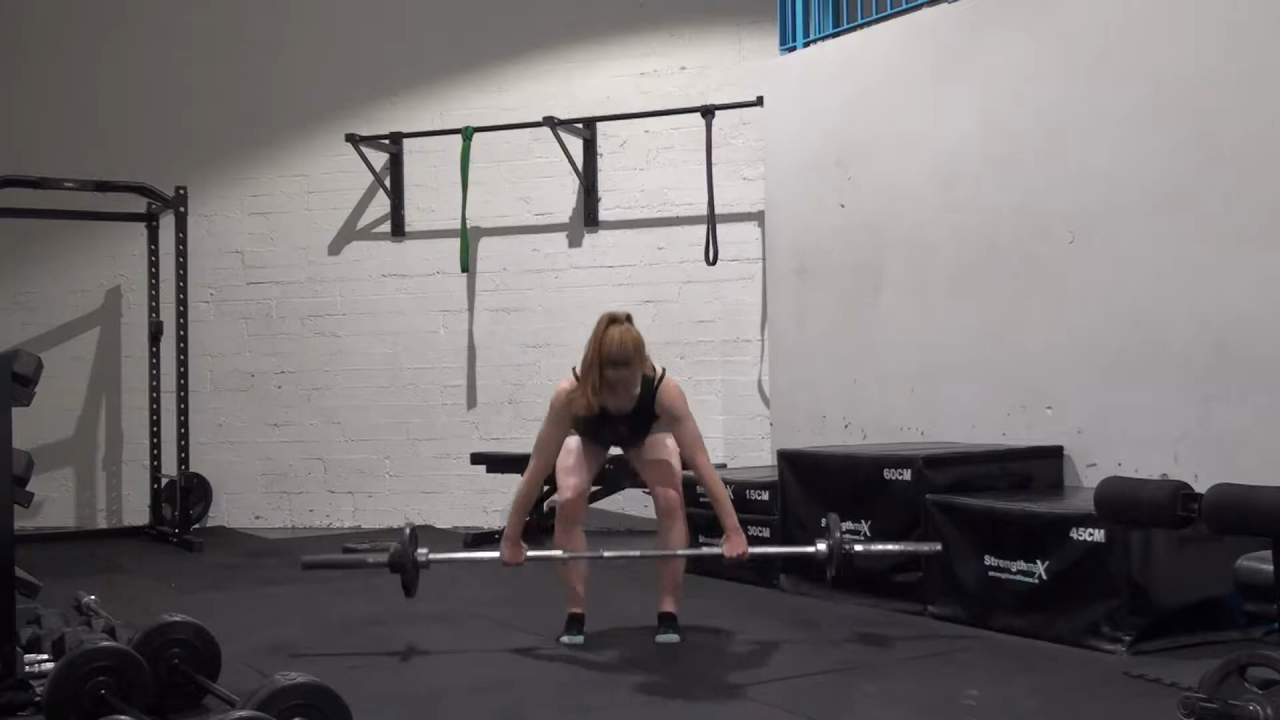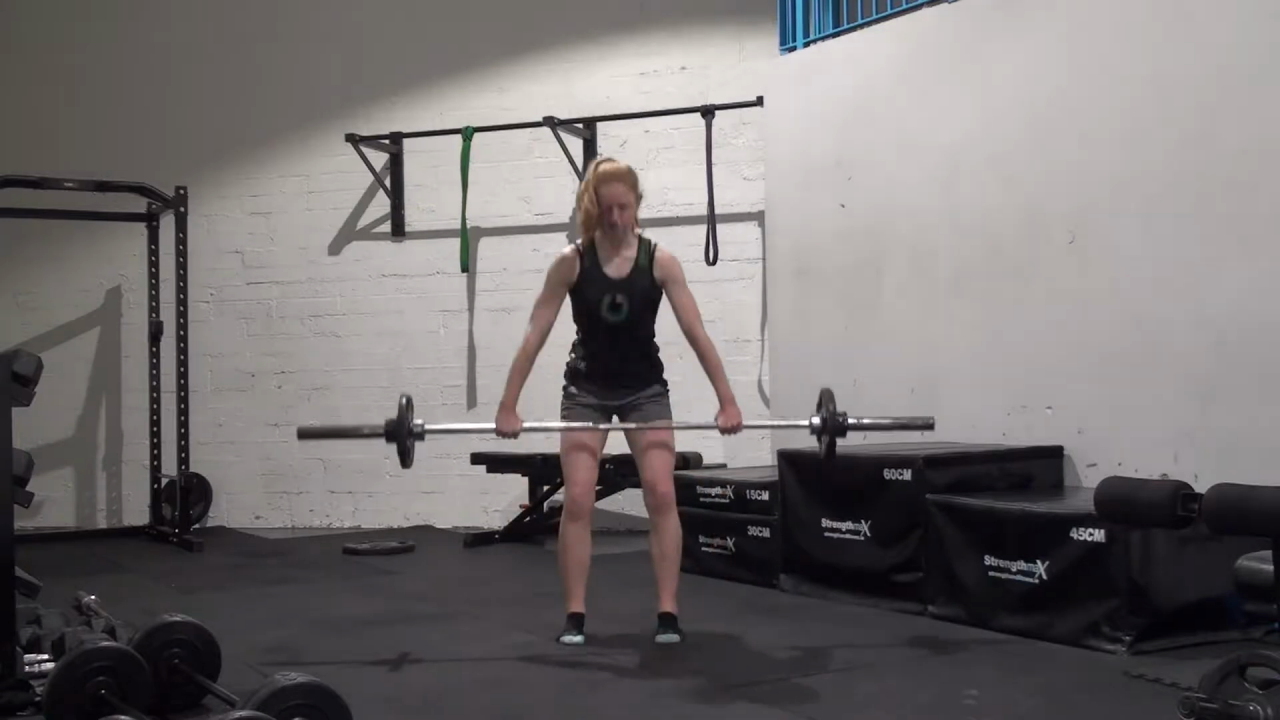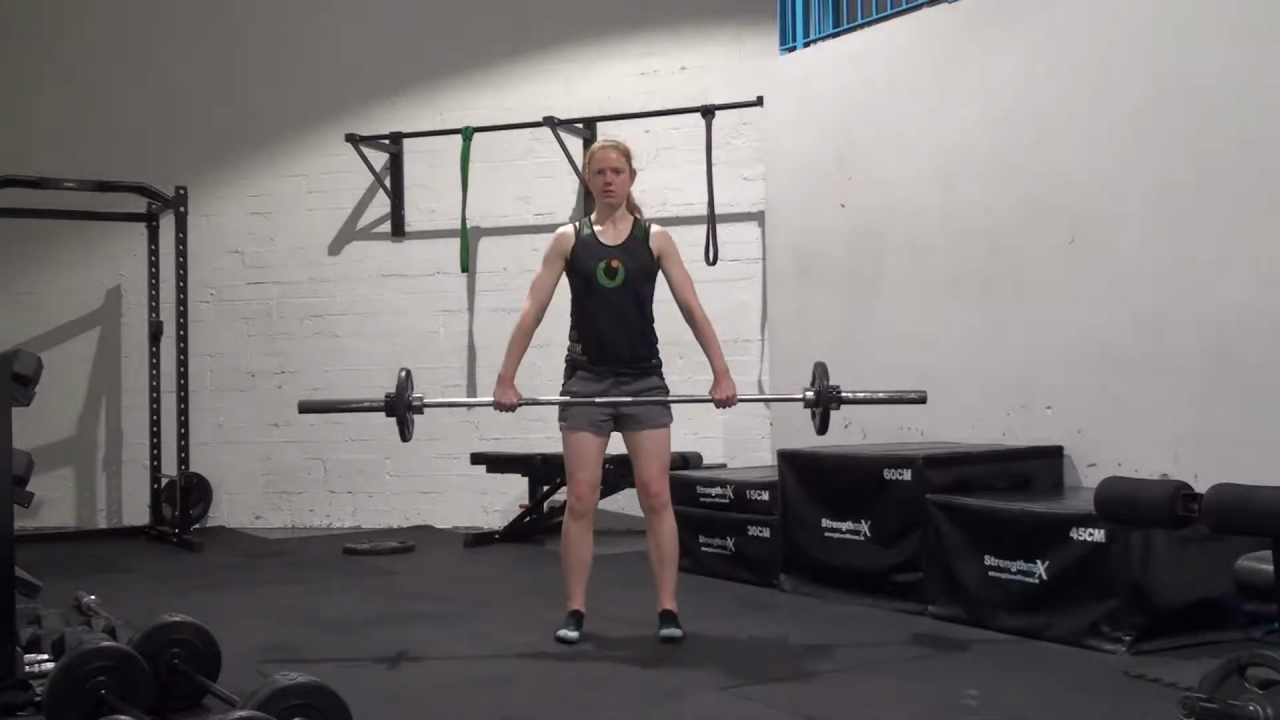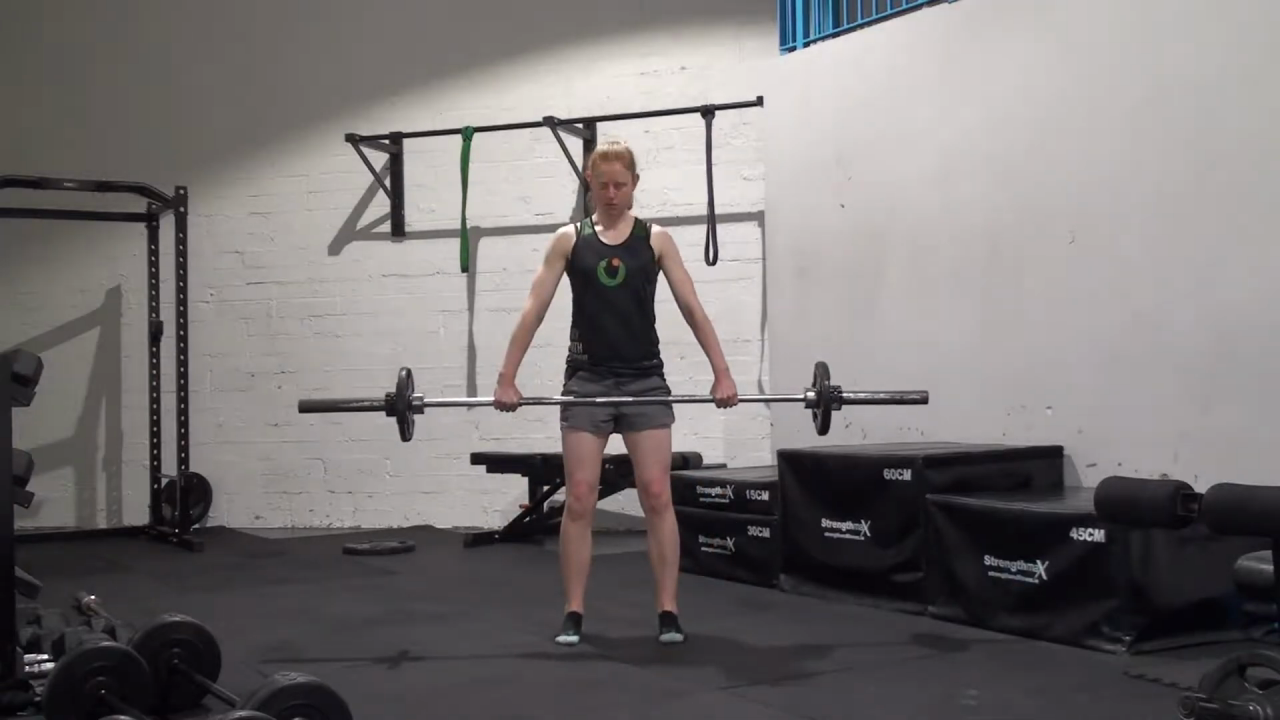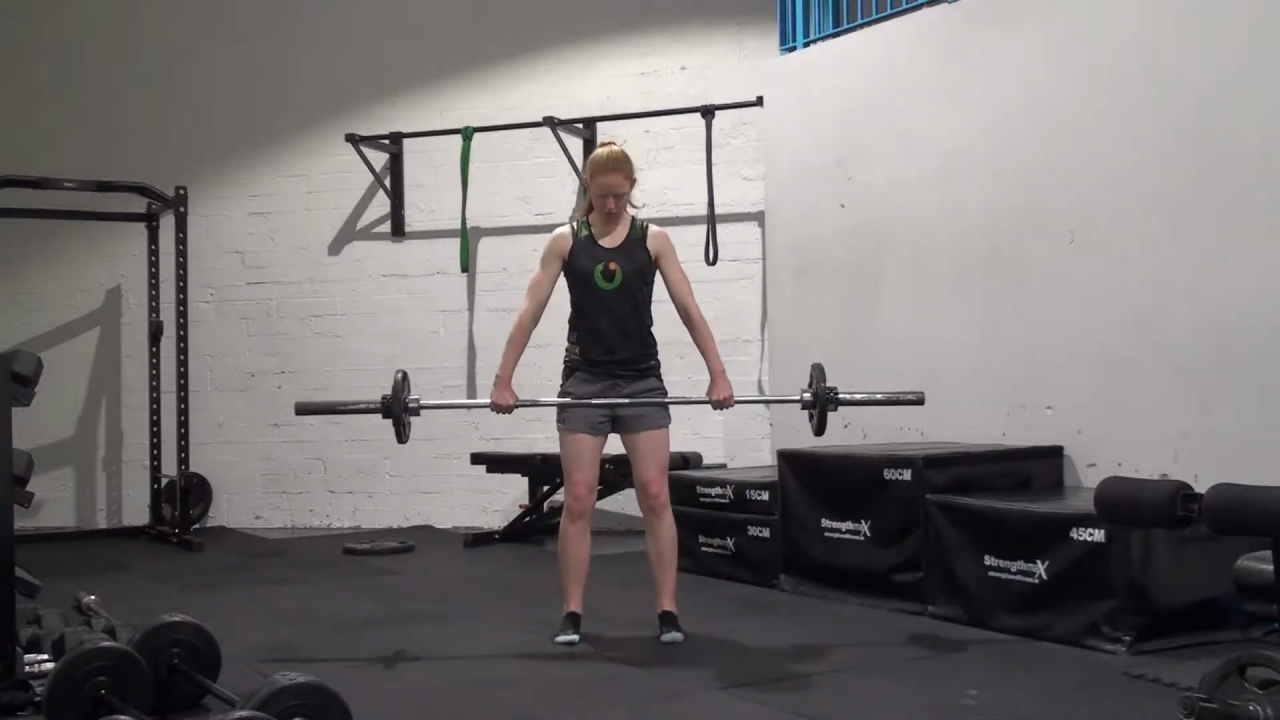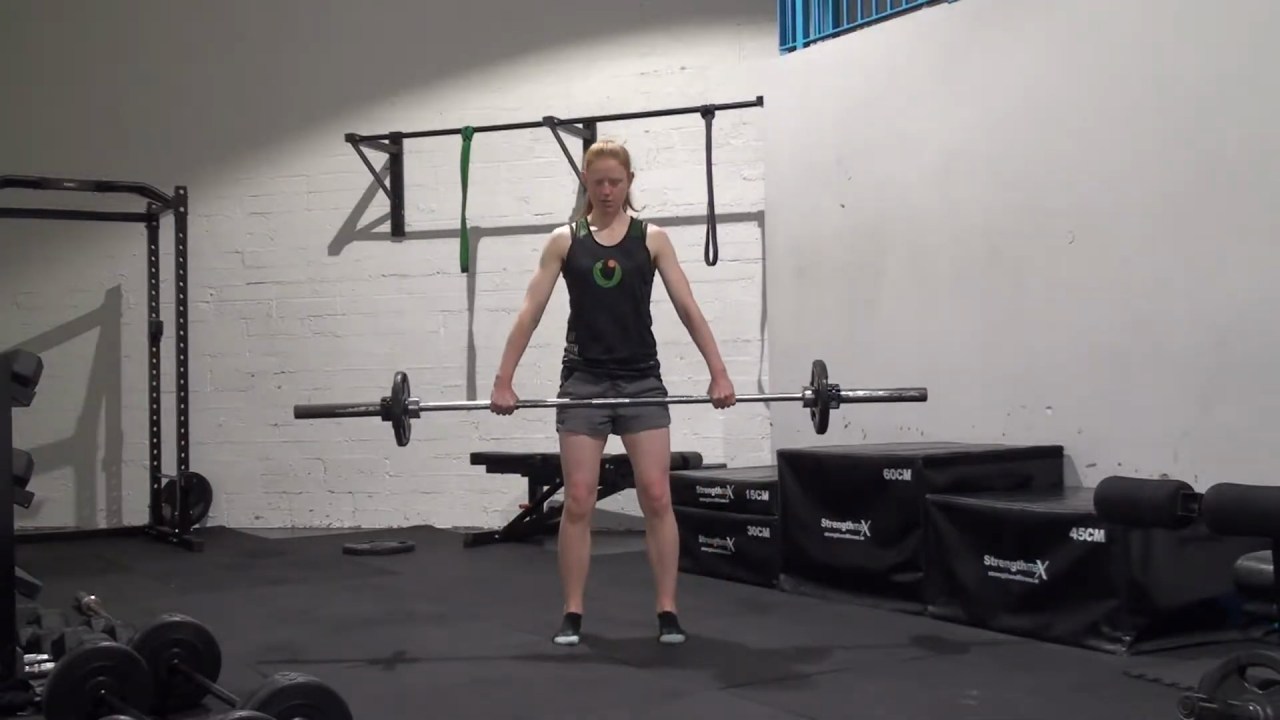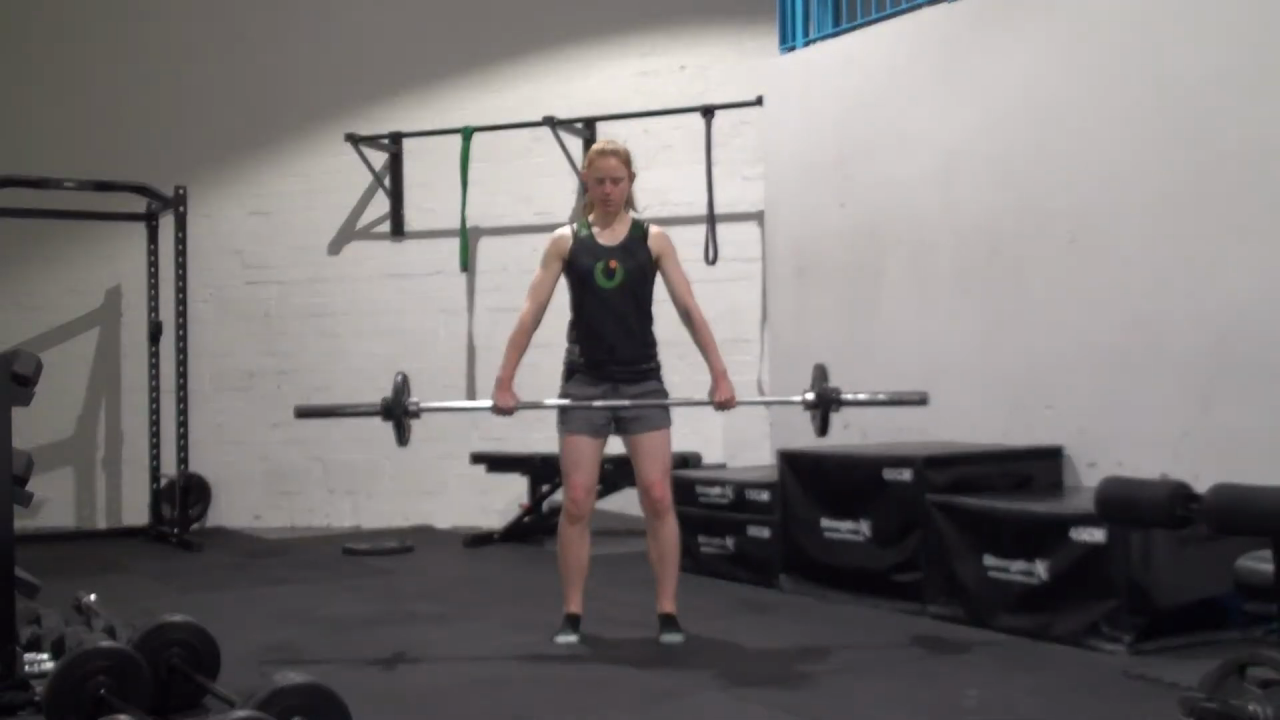
dt=0.5s
person 1, frame 1
left shoulder: (664, 389)
right shoulder: (571, 392)
left elbow: (701, 464)
right elbow: (537, 469)
left wrist: (734, 530)
right wrist: (511, 538)
left hip: (648, 428)
right hip: (587, 430)
left knee: (670, 499)
right knee: (569, 501)
left ankle: (668, 612)
right ankle: (575, 613)
person 1, frame 2
left shoulder: (660, 260)
right shoulder: (570, 262)
left elbow: (696, 334)
right elbow: (535, 336)
left wrist: (726, 401)
right wrist: (509, 405)
left hip: (645, 388)
right hip: (586, 387)
left knee: (661, 495)
right knee: (577, 500)
left ankle: (668, 613)
right ankle: (574, 615)
person 1, frame 3
left shoulder: (655, 238)
right shoulder: (568, 239)
left elbow: (691, 308)
right elbow: (533, 310)
left wrist: (721, 372)
right wrist: (506, 377)
left hip: (643, 379)
right hip: (586, 379)
left knee: (656, 495)
right knee: (580, 499)
left ankle: (668, 610)
right ankle: (574, 612)
person 1, frame 4
left shoulder: (656, 239)
right shoulder: (569, 239)
left elbow: (692, 308)
right elbow: (533, 310)
left wrist: (722, 372)
right wrist: (507, 377)
left hip: (644, 378)
right hip: (586, 379)
left knee: (657, 496)
right knee: (579, 499)
left ankle: (668, 611)
right ankle: (573, 613)
person 1, frame 5
left shoulder: (653, 239)
right shoulder: (565, 239)
left elbow: (689, 309)
right elbow: (530, 311)
left wrist: (718, 374)
right wrist: (503, 379)
left hip: (642, 380)
right hip: (584, 380)
left knee: (656, 497)
right knee: (578, 499)
left ankle: (668, 611)
right ankle: (572, 613)
person 1, frame 6
left shoulder: (652, 238)
right shoulder: (564, 240)
left elbow: (688, 308)
right elbow: (530, 312)
left wrist: (719, 373)
right wrist: (503, 380)
left hip: (641, 379)
right hip: (583, 380)
left knee: (657, 498)
right knee: (578, 501)
left ankle: (668, 612)
right ankle: (572, 615)
person 1, frame 7
left shoulder: (653, 238)
right shoulder: (566, 240)
left elbow: (689, 309)
right elbow: (531, 312)
left wrist: (720, 374)
right wrist: (504, 380)
left hip: (642, 381)
right hip: (584, 382)
left knee: (658, 499)
right knee: (576, 502)
left ankle: (668, 614)
right ankle: (571, 615)
